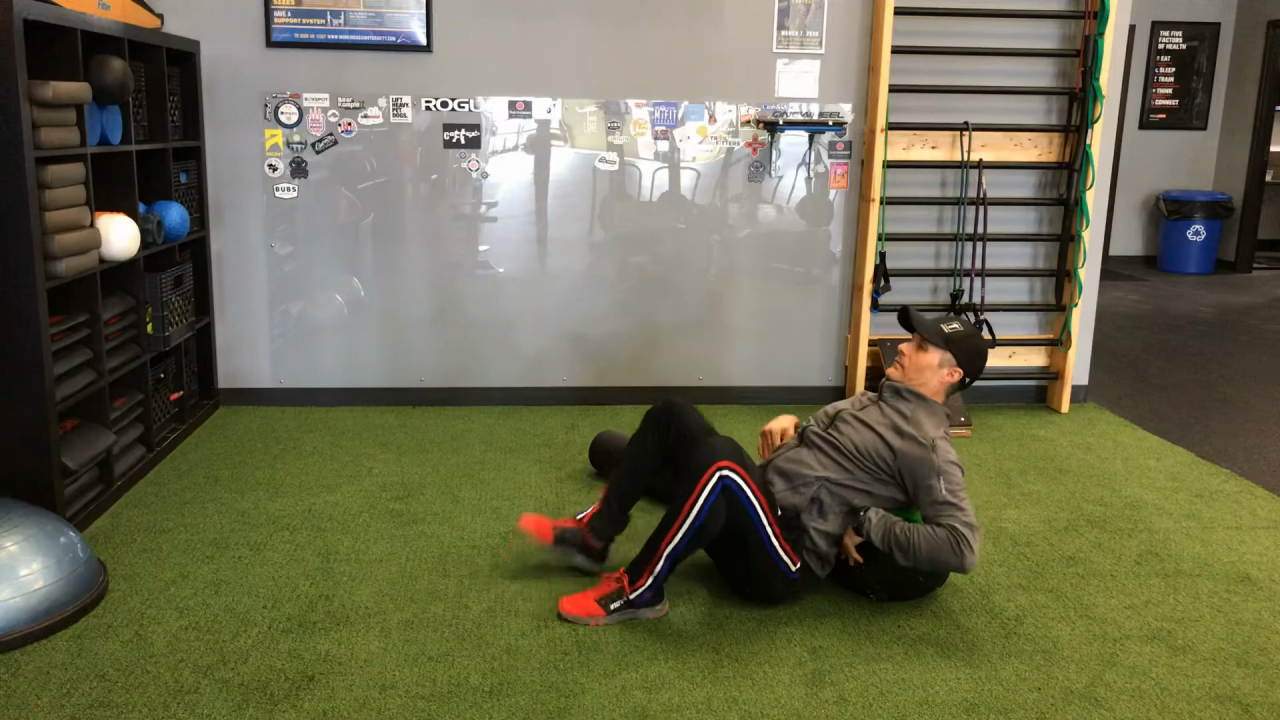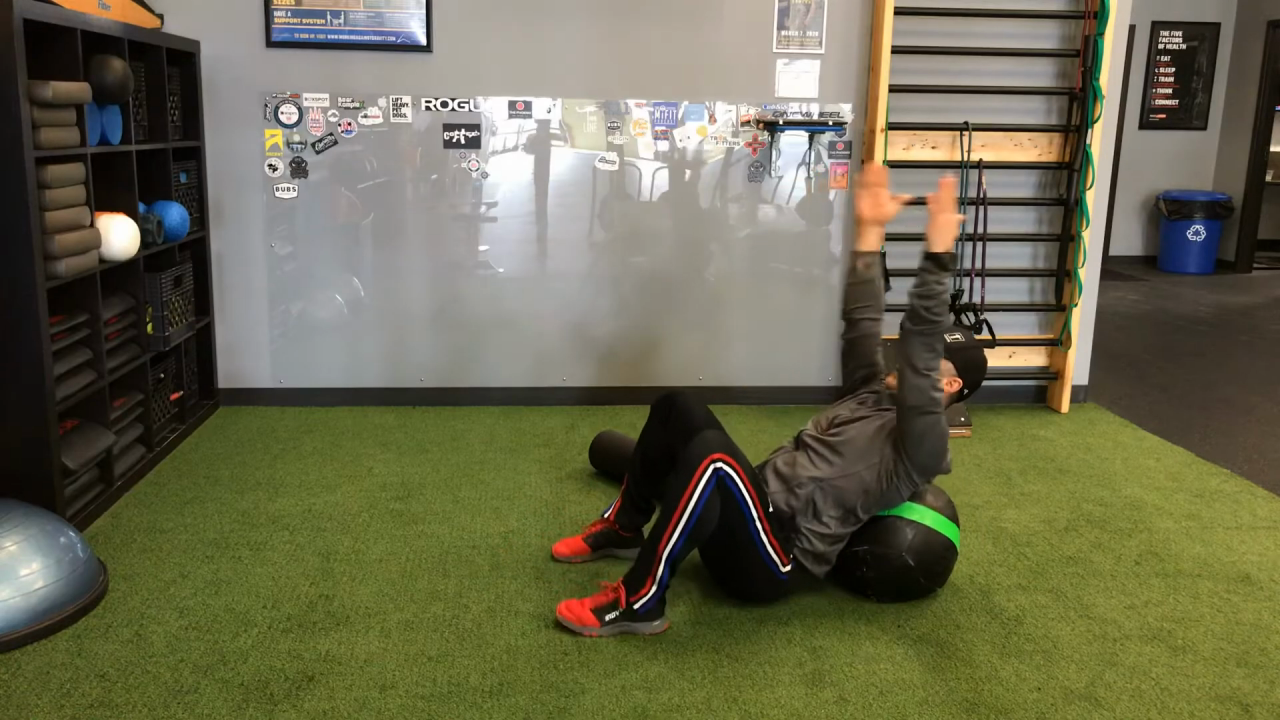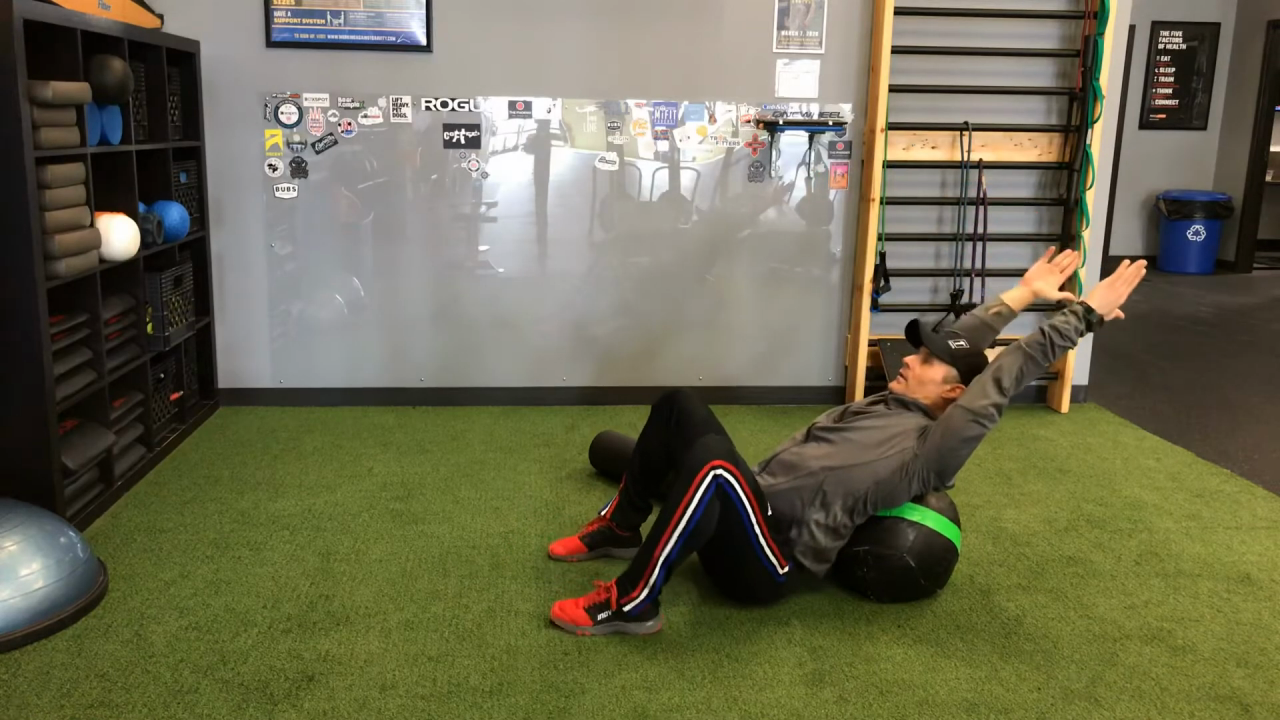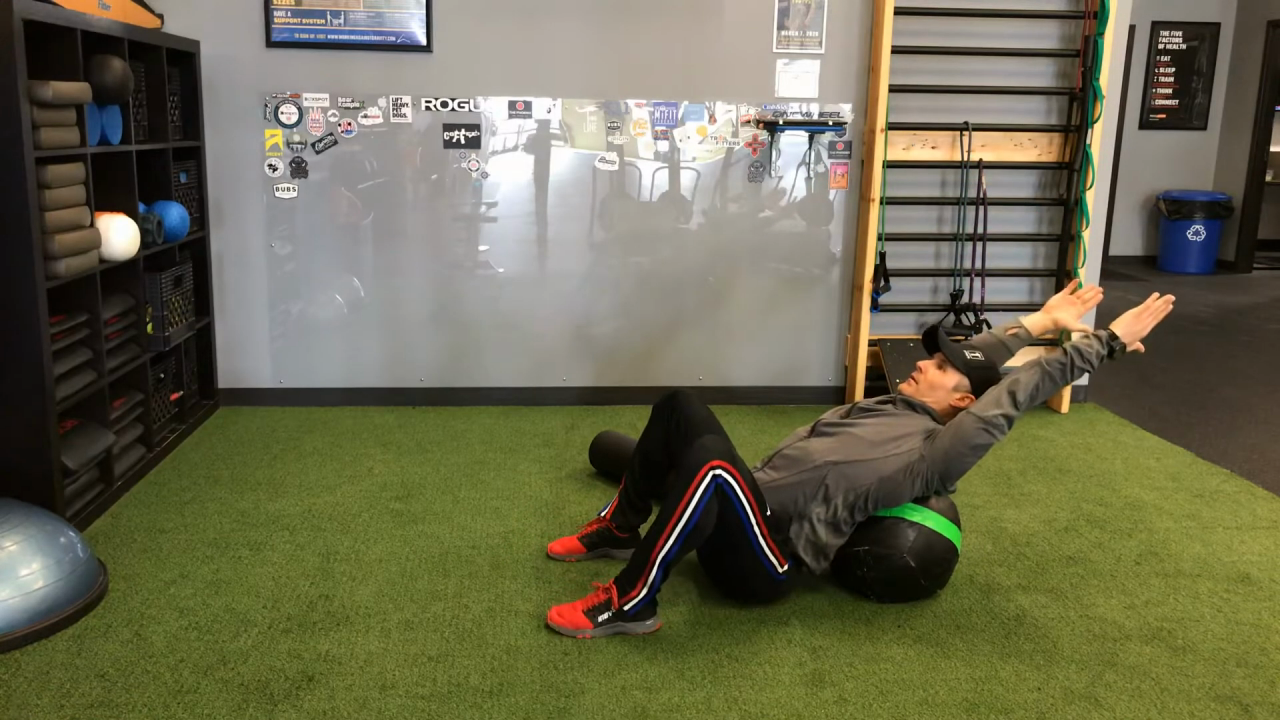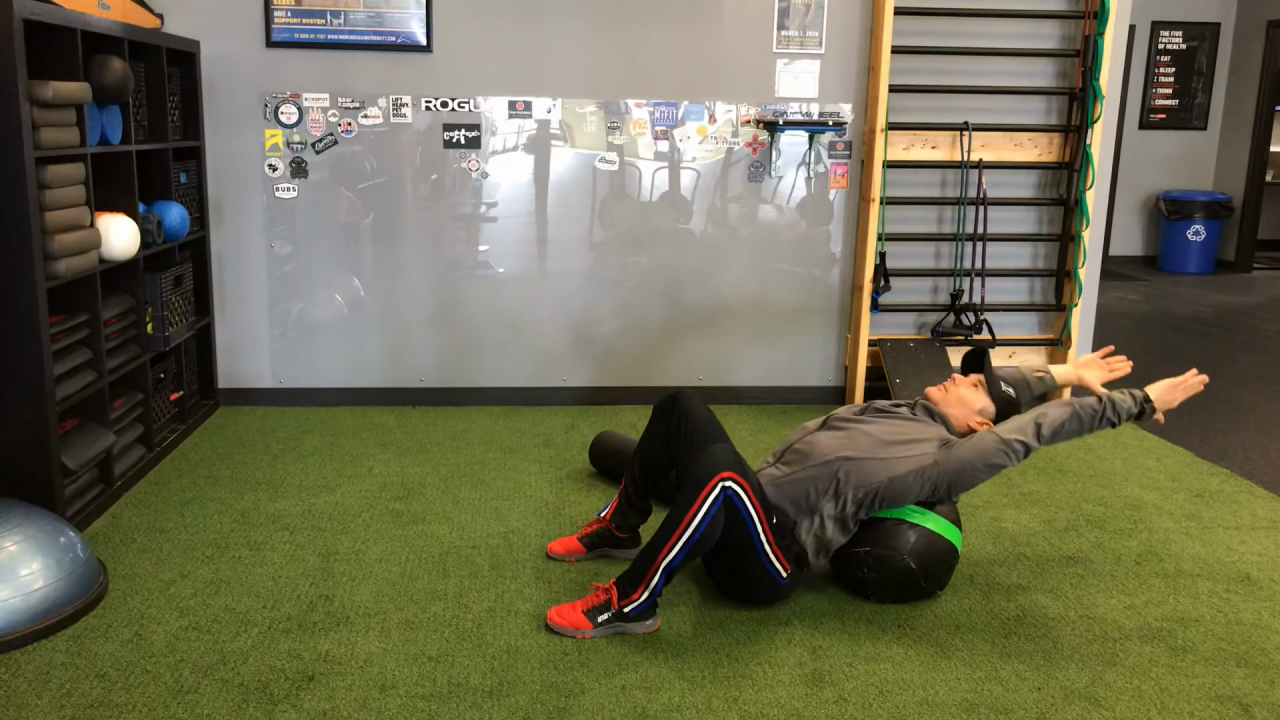
dt=1s
person 1, frame 1
left shoulder: (926, 445)
right shoulder: (879, 400)
left elbow: (961, 547)
left wrist: (865, 524)
right wrist: (793, 426)
left hip: (777, 559)
right hip: (752, 509)
left knee: (718, 454)
right knee: (671, 416)
left ankle: (639, 589)
right ankle: (593, 536)
person 1, frame 2
left shoulder: (921, 445)
right shoulder: (872, 395)
left elbow: (921, 361)
right elbow: (861, 321)
left wrist: (938, 255)
right wrist: (868, 232)
left hip: (768, 560)
right hip: (749, 512)
left knee: (709, 454)
right knee: (677, 408)
left ankle: (638, 603)
right ankle: (622, 530)
person 1, frame 3
left shoulder: (931, 447)
right shoulder: (890, 405)
left elbow: (1001, 380)
right elbow: (954, 345)
left wrist: (1085, 313)
right wrist: (1021, 295)
left hip: (766, 559)
right hip: (744, 514)
left knee: (709, 463)
right knee: (679, 406)
left ankle: (630, 603)
right ankle: (620, 530)
person 1, frame 4
left shoulder: (934, 450)
right shoulder: (892, 407)
left elbow: (1013, 394)
right elbow: (965, 358)
left wrist: (1105, 340)
right wrist: (1039, 322)
left hip: (765, 556)
right hip: (742, 513)
left knee: (709, 461)
right knee: (679, 407)
left ankle: (628, 603)
right ankle: (618, 529)
person 1, frame 5
left shoulder: (947, 459)
right shoulder: (910, 412)
left elbow: (1033, 430)
right elbow: (988, 378)
left wrist: (1141, 400)
right wrist: (1065, 372)
left hip: (766, 556)
right hip: (745, 507)
left knee: (716, 473)
right knee: (679, 407)
left ankle: (629, 604)
right ankle: (619, 530)
